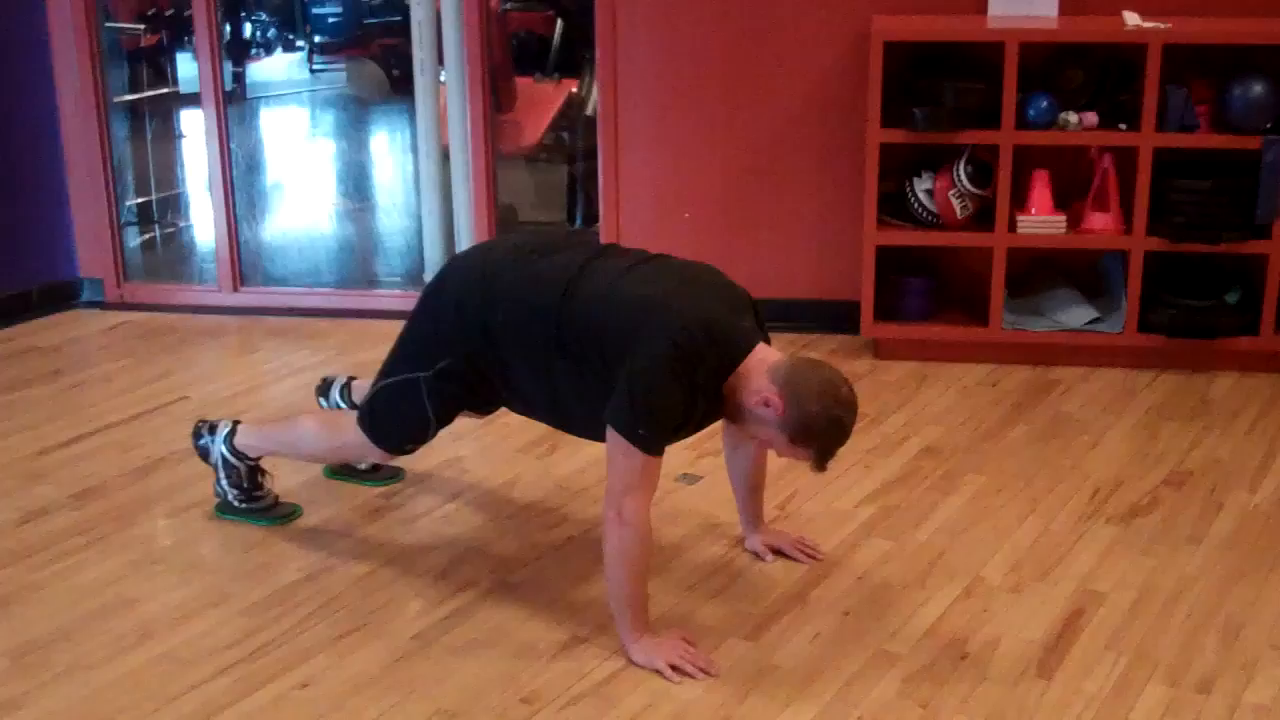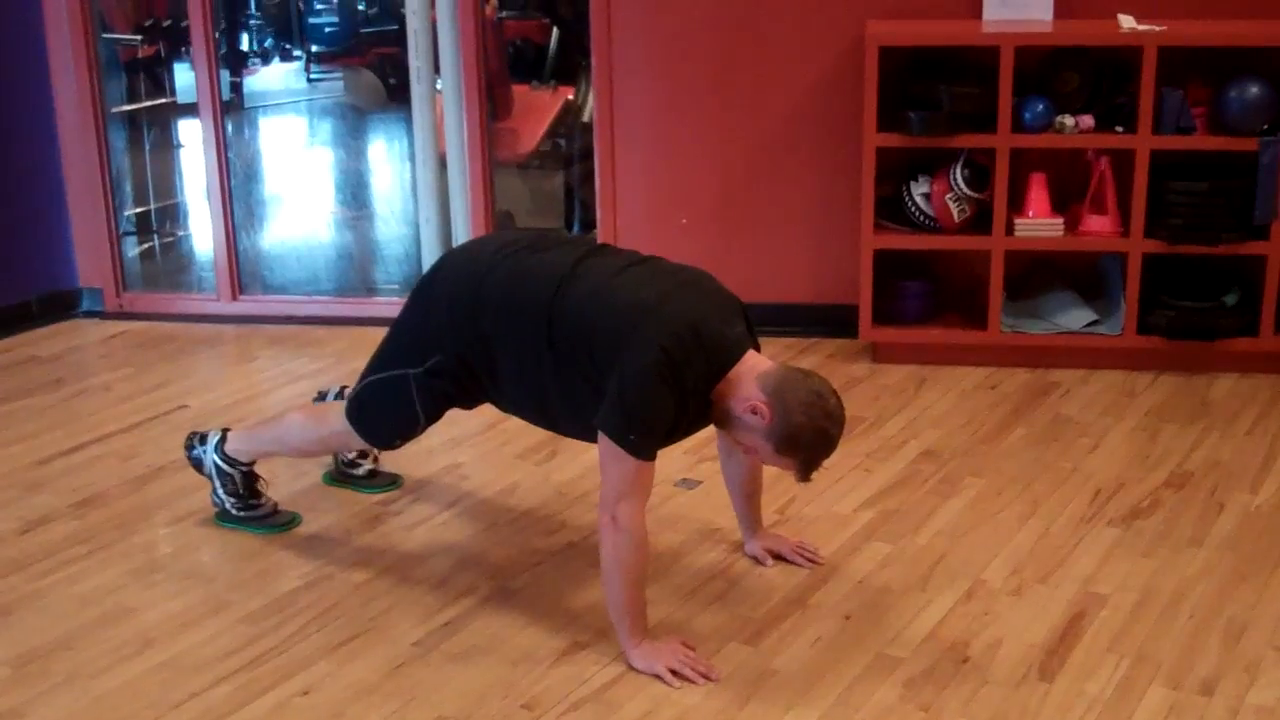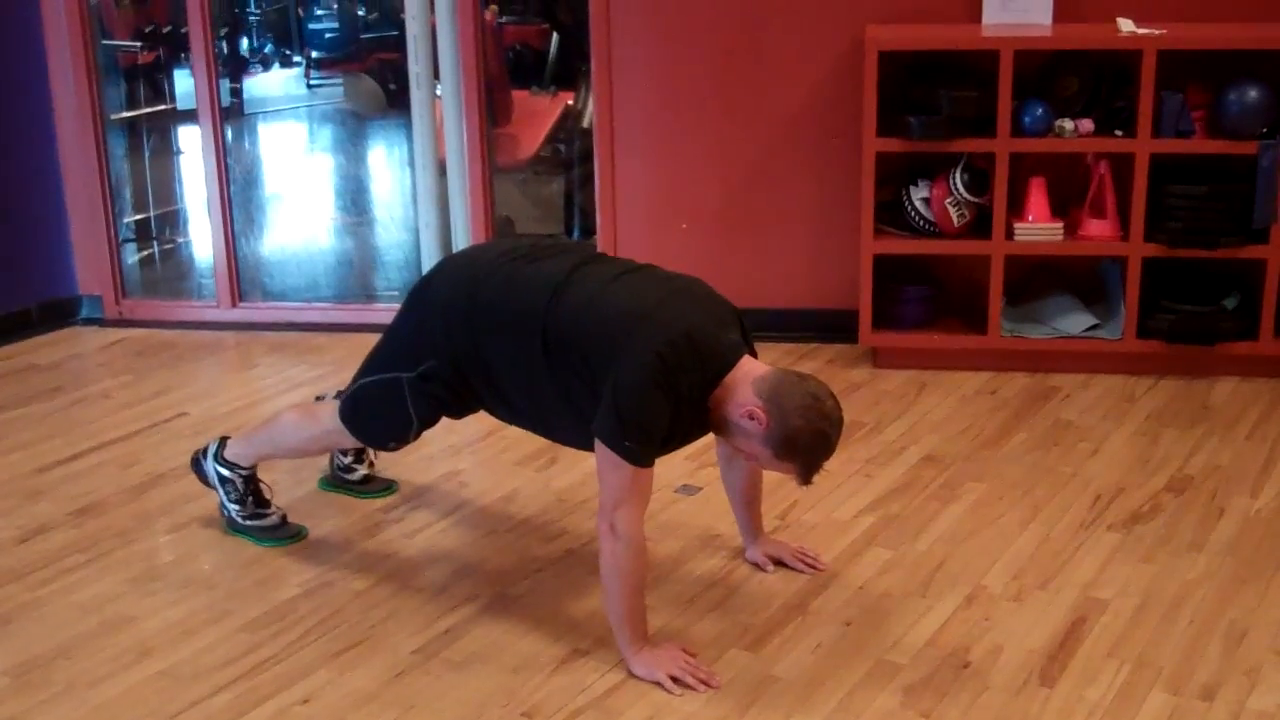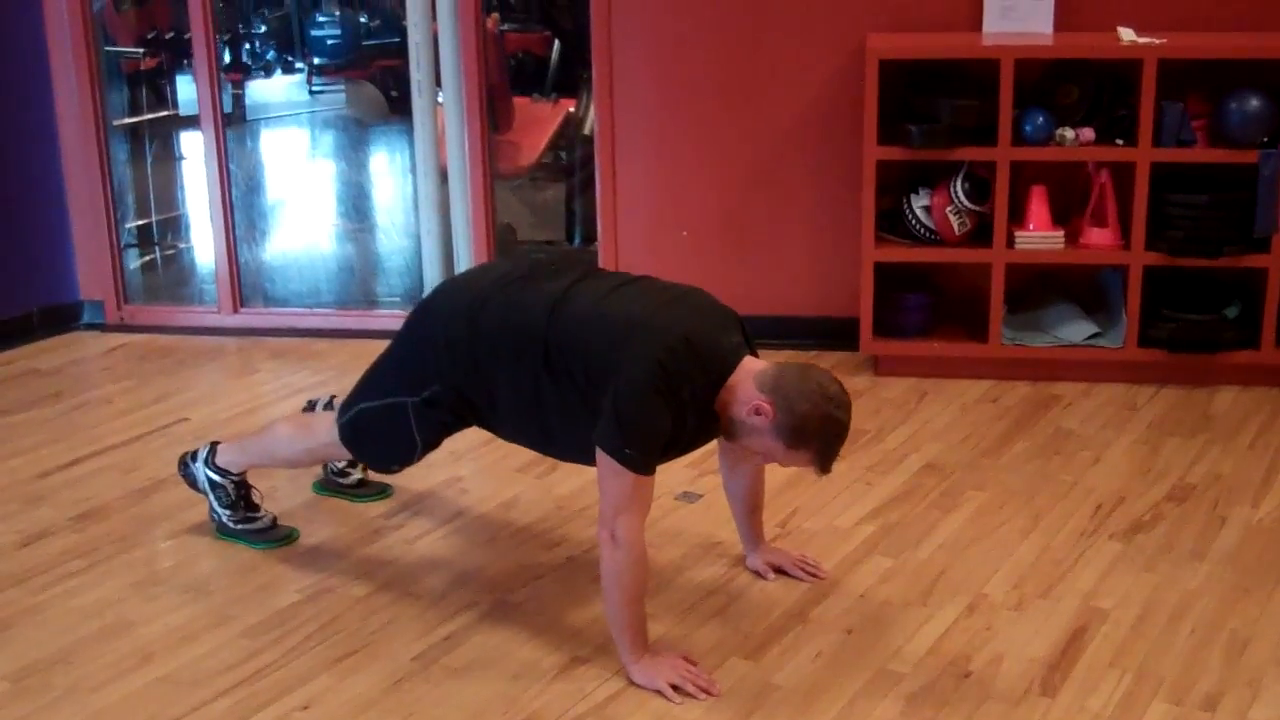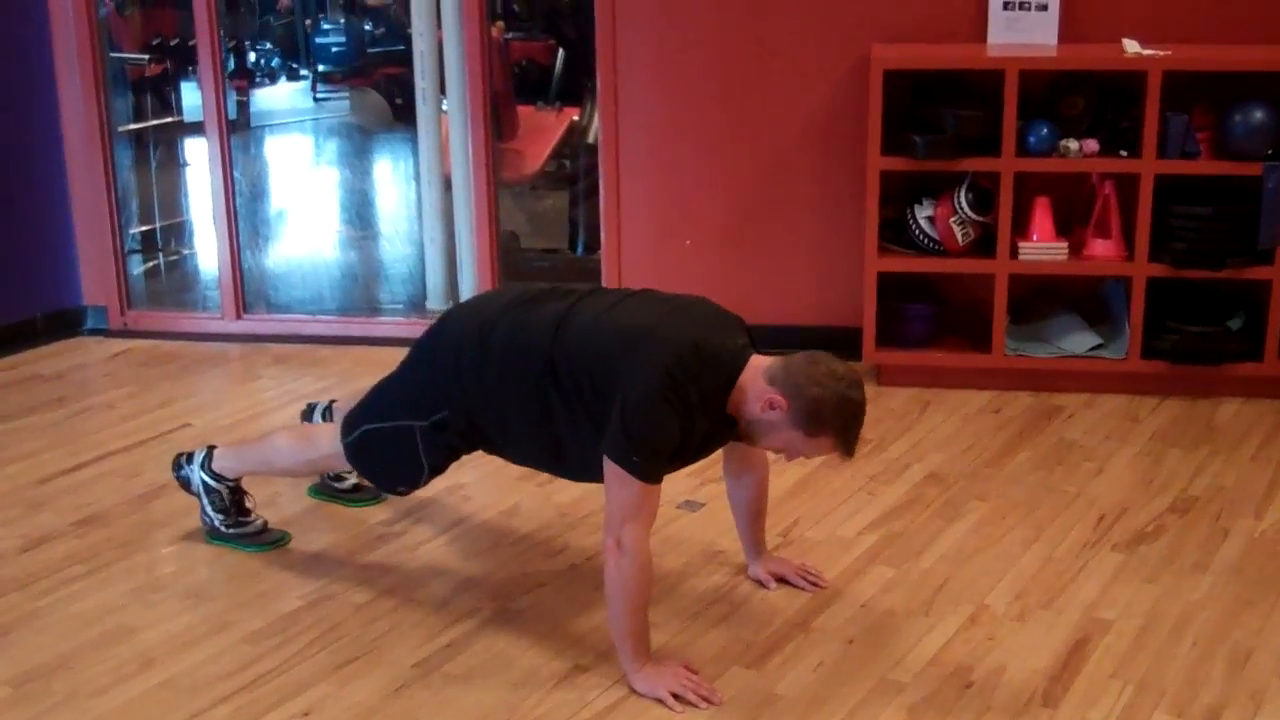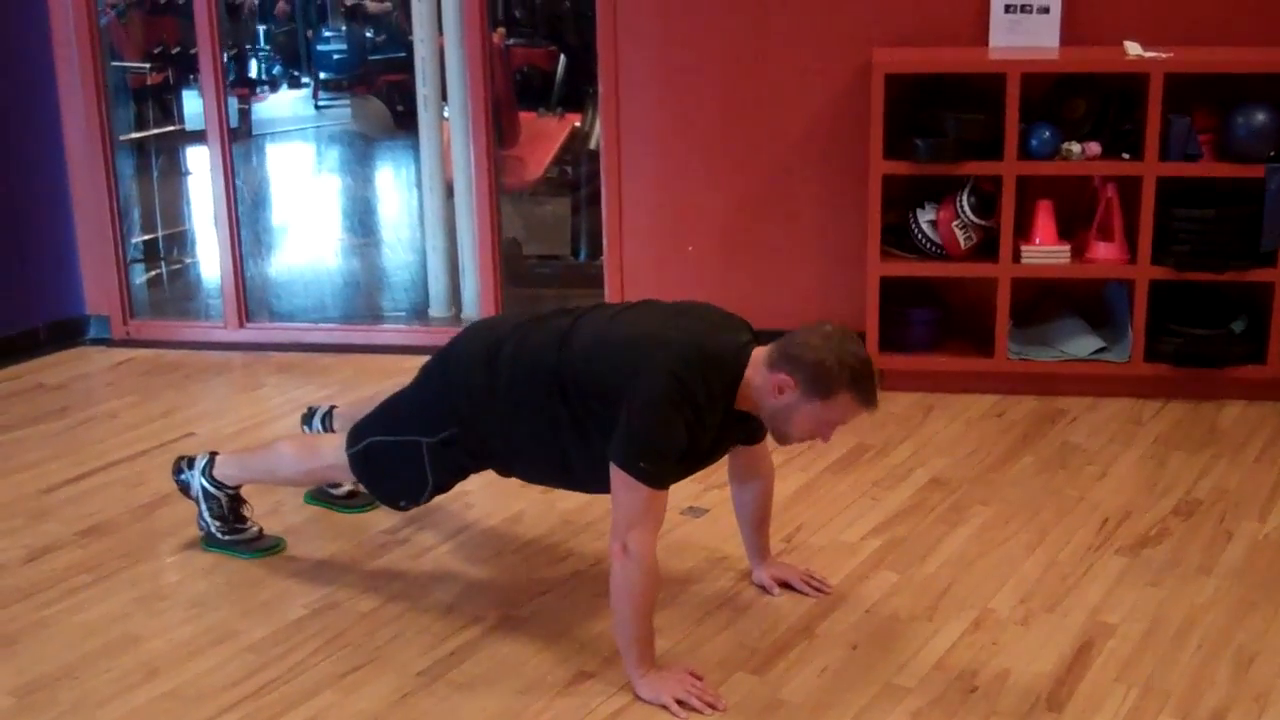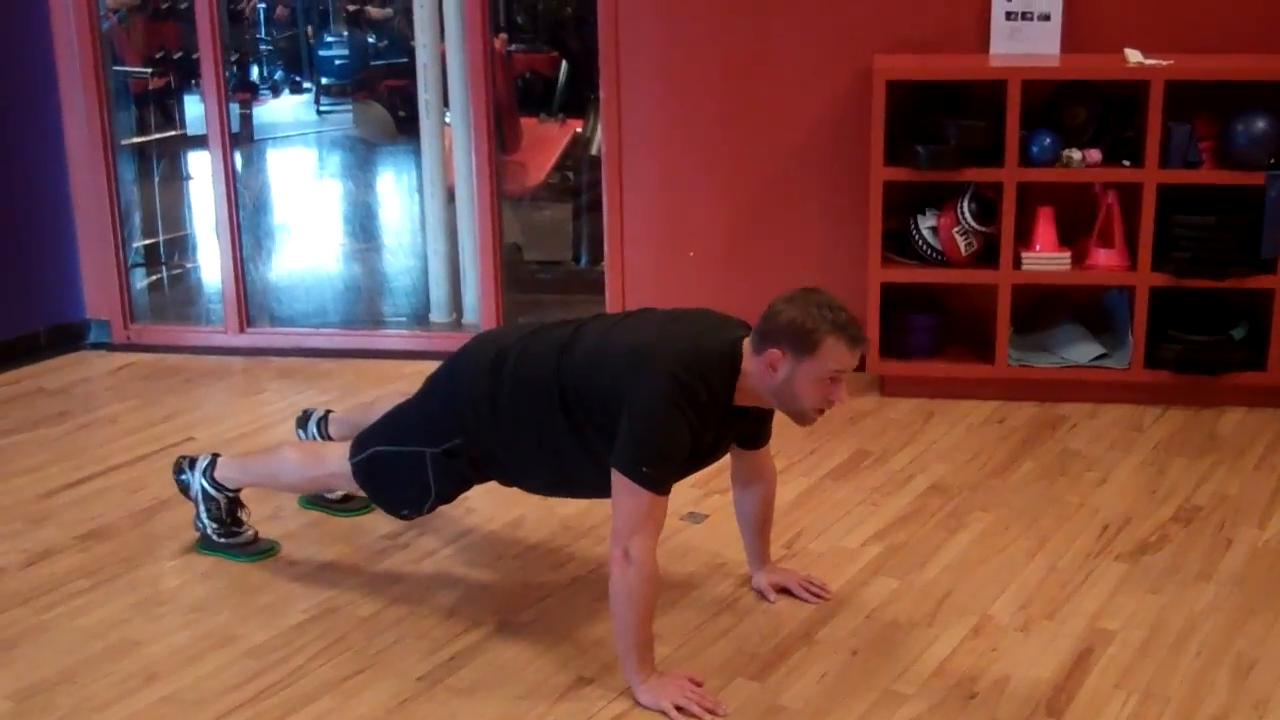
dt=0.2s
person 1, frame 1
left shoulder: (745, 336)
right shoulder: (670, 365)
left elbow: (740, 435)
right elbow: (626, 510)
left wrist: (753, 526)
right wrist: (637, 637)
left hip: (524, 273)
right hip: (475, 305)
right knee: (376, 434)
left ankle: (346, 390)
right ankle: (231, 443)
person 1, frame 2
left shoulder: (737, 343)
right shoulder: (659, 371)
left elbow: (736, 444)
right elbow: (621, 517)
left wrist: (754, 531)
right wrist: (637, 643)
left hip: (519, 271)
right hip: (468, 299)
right knee: (364, 418)
left ankle: (348, 456)
right ankle: (226, 452)
person 1, frame 3
left shoulder: (734, 355)
right shoulder: (653, 376)
left elbow: (736, 451)
right elbow: (619, 524)
left wrist: (754, 537)
right wrist: (637, 650)
left hip: (515, 279)
right hip: (463, 307)
right knee: (359, 420)
left ankle: (339, 430)
right ankle: (227, 460)
person 1, frame 4
left shoulder: (737, 357)
right shoulder: (654, 382)
left elbow: (737, 455)
right elbow: (619, 533)
left wrist: (755, 545)
right wrist: (637, 657)
left hip: (515, 303)
right hip: (464, 332)
right knee: (353, 435)
left ankle: (331, 405)
right ankle: (217, 465)
person 1, frame 5
left shoulder: (741, 362)
right shoulder: (664, 390)
left elbow: (744, 462)
right elbow: (625, 541)
left wrist: (757, 554)
right wrist: (639, 667)
left hip: (517, 335)
right hip: (473, 361)
right knee: (351, 447)
left ankle: (329, 412)
right ankle: (211, 469)
person 1, frame 6
left shoulder: (750, 361)
right shoulder: (671, 393)
left elbow: (750, 466)
right elbow: (631, 544)
left wrist: (760, 558)
left hip: (521, 365)
right hip: (482, 386)
left knee: (401, 420)
right knee: (353, 460)
left ankle: (326, 417)
right ankle: (211, 474)
person 1, frame 7
left shoulder: (747, 365)
right shoulder: (671, 394)
left elbow: (753, 470)
right elbow: (631, 551)
left wrist: (761, 565)
left hip: (522, 377)
right hip: (484, 403)
left knee: (410, 422)
right knee: (356, 470)
left ankle: (322, 423)
right ankle: (213, 476)
